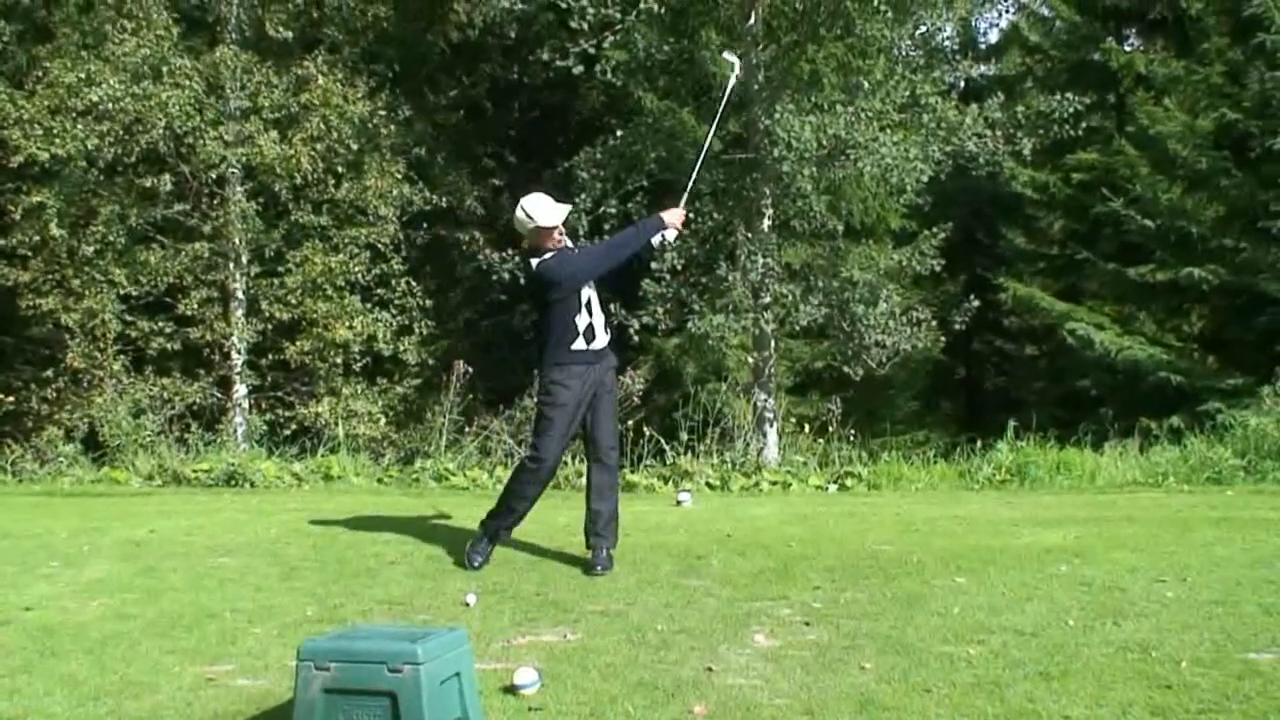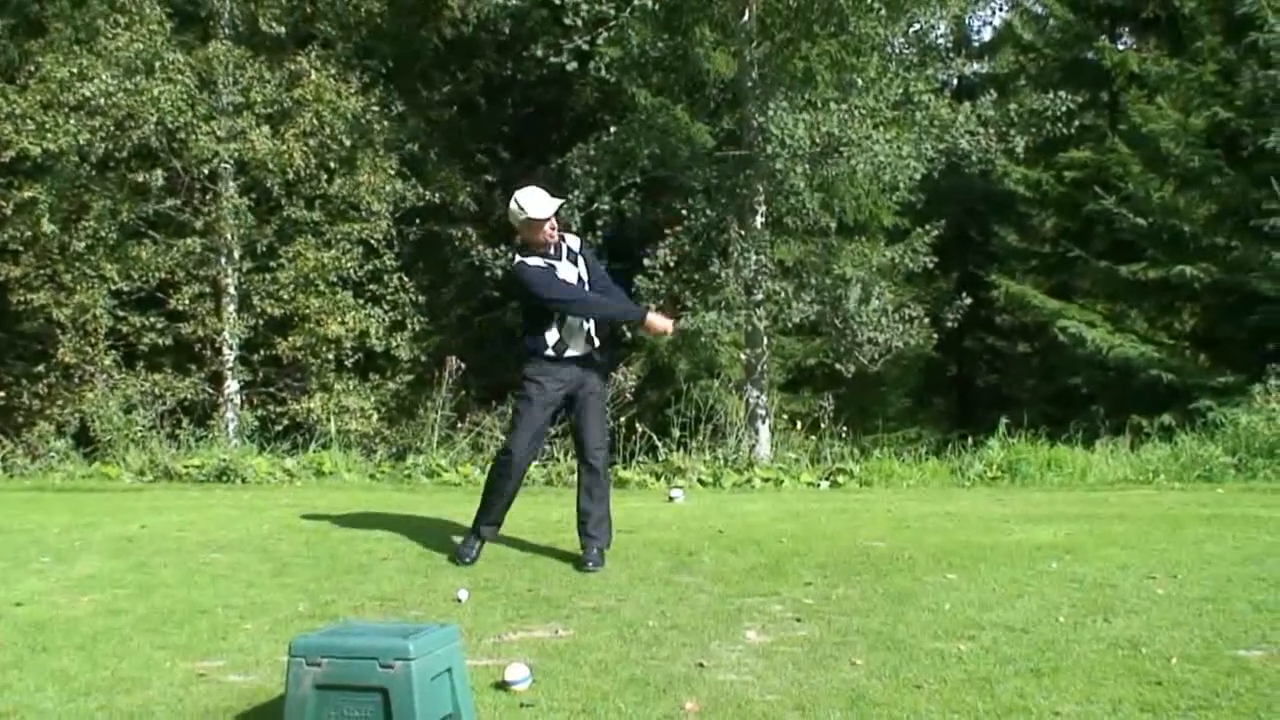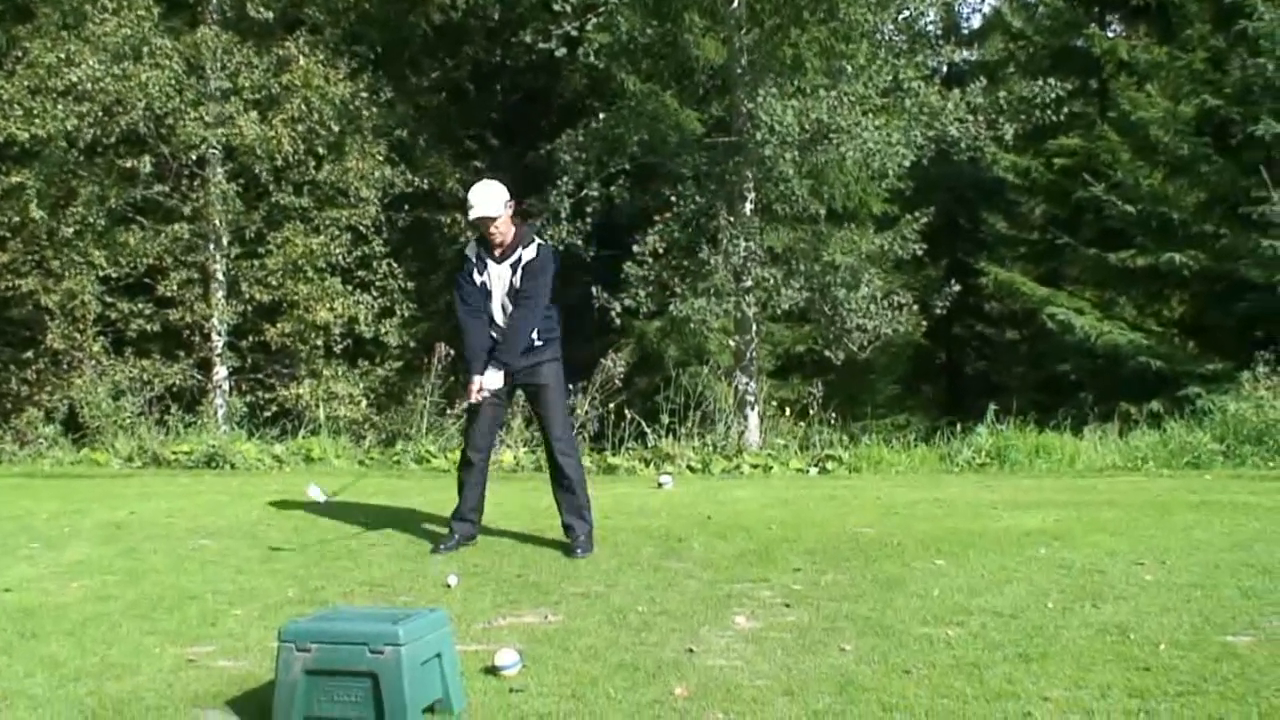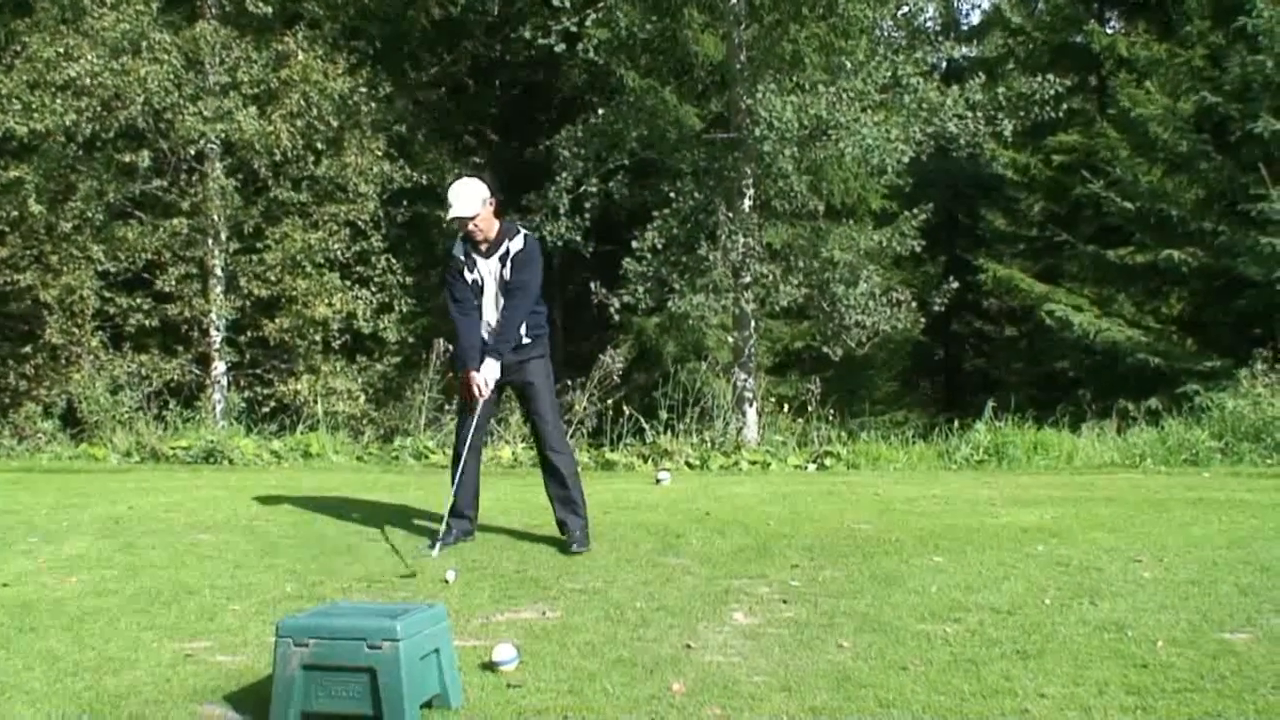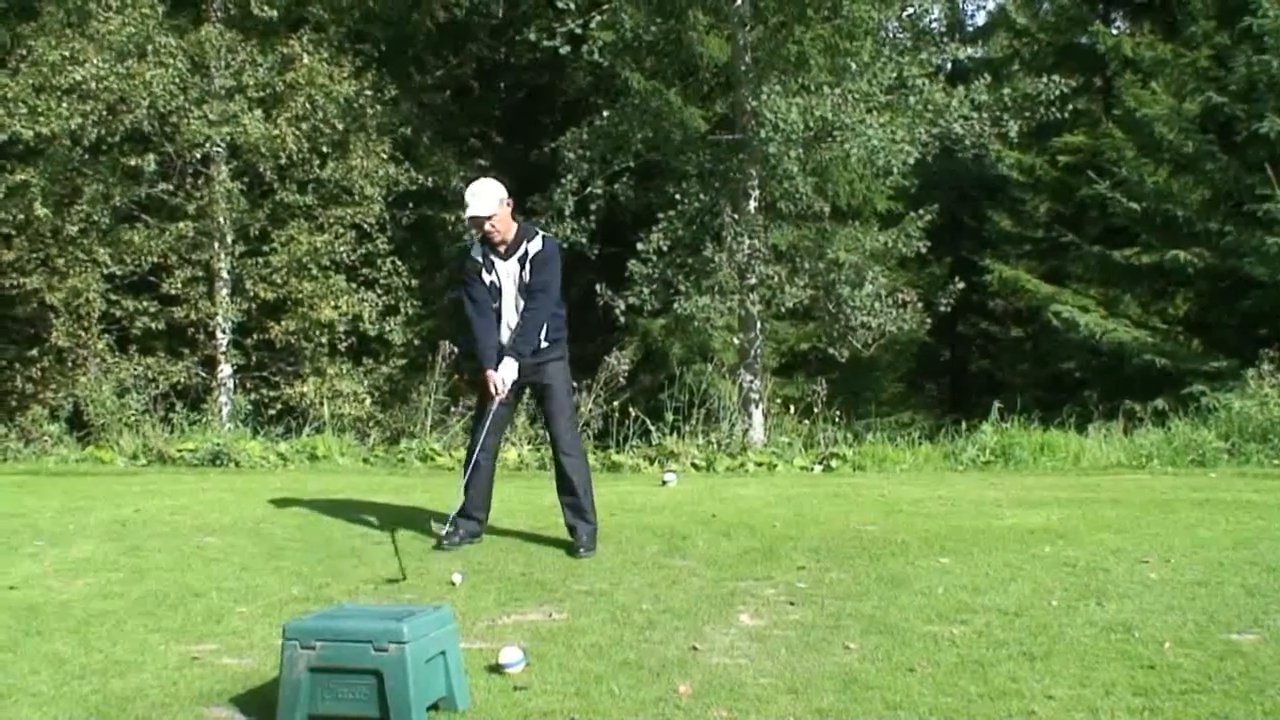
dt=0.4s
person 1, frame 1
left shoulder: (562, 245)
right shoulder: (546, 269)
left elbow: (608, 254)
right elbow: (605, 256)
left wrist: (656, 232)
right wrist: (657, 221)
left hip: (601, 362)
right hip: (565, 371)
left knee: (605, 453)
right knee: (544, 457)
left ankle: (601, 545)
right ankle: (493, 531)
person 1, frame 2
left shoulder: (572, 244)
right shoulder: (526, 269)
left elbow: (604, 287)
right elbow: (580, 302)
left wrist: (638, 314)
right wrist: (642, 317)
left hip: (588, 364)
right hip: (545, 370)
left knee: (595, 453)
right knee: (517, 450)
left ankle: (593, 542)
right ankle: (481, 531)
person 1, frame 3
left shoulder: (537, 254)
right shoulder: (472, 258)
left elbow: (524, 318)
right elbow: (471, 318)
left wrist: (498, 370)
right wrist: (476, 371)
left hip: (538, 356)
right hip: (491, 361)
left knee: (560, 441)
right knee: (477, 442)
left ankle: (579, 528)
right ankle: (465, 524)
person 1, frame 4
left shoulder: (524, 246)
right shoulder: (459, 256)
left elbow: (519, 307)
right elbow: (463, 315)
left wrist: (494, 360)
right wrist: (470, 367)
left hip: (527, 352)
right hip: (481, 356)
left knee: (550, 434)
right knee: (467, 438)
left ankle: (574, 524)
right ankle: (461, 520)
person 1, frame 5
left shoulder: (543, 247)
right shoulder: (476, 258)
left elbow: (539, 308)
right elbow: (479, 316)
left wrist: (513, 359)
right wrist: (488, 367)
left hip: (546, 355)
right hip: (497, 359)
left knee: (565, 439)
right knee: (482, 440)
left ankle: (583, 528)
right ankle: (470, 521)
